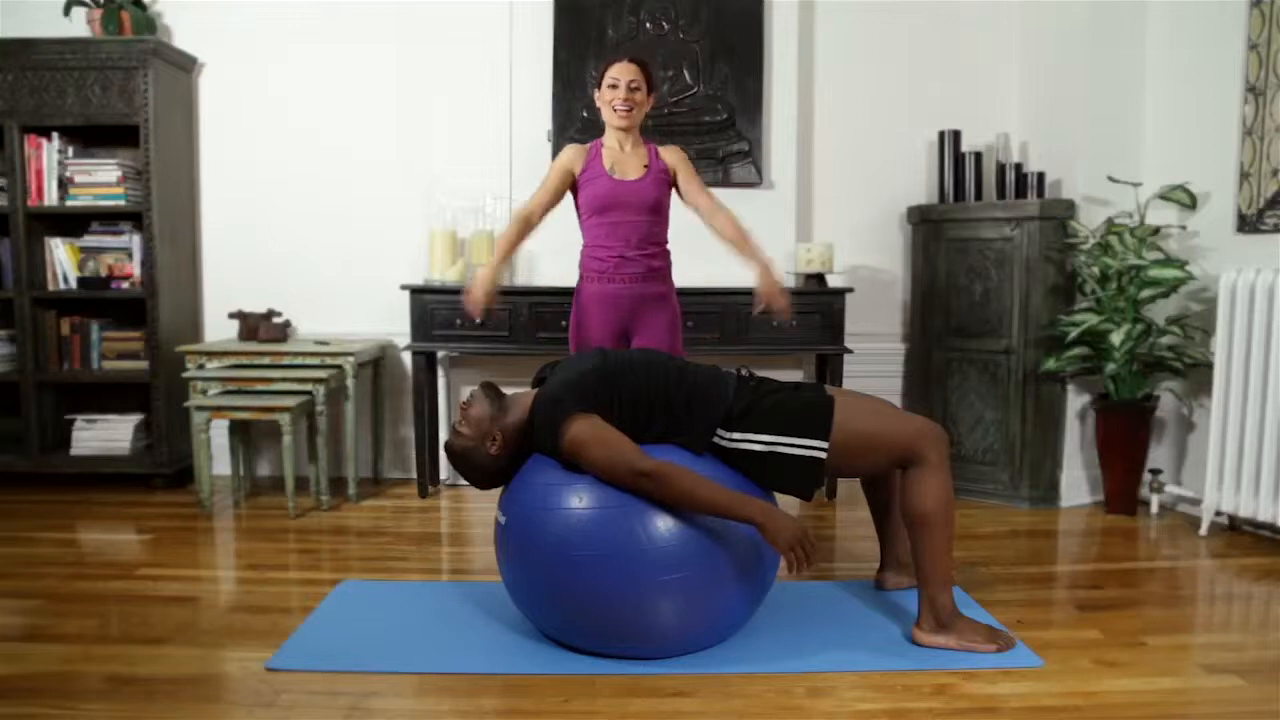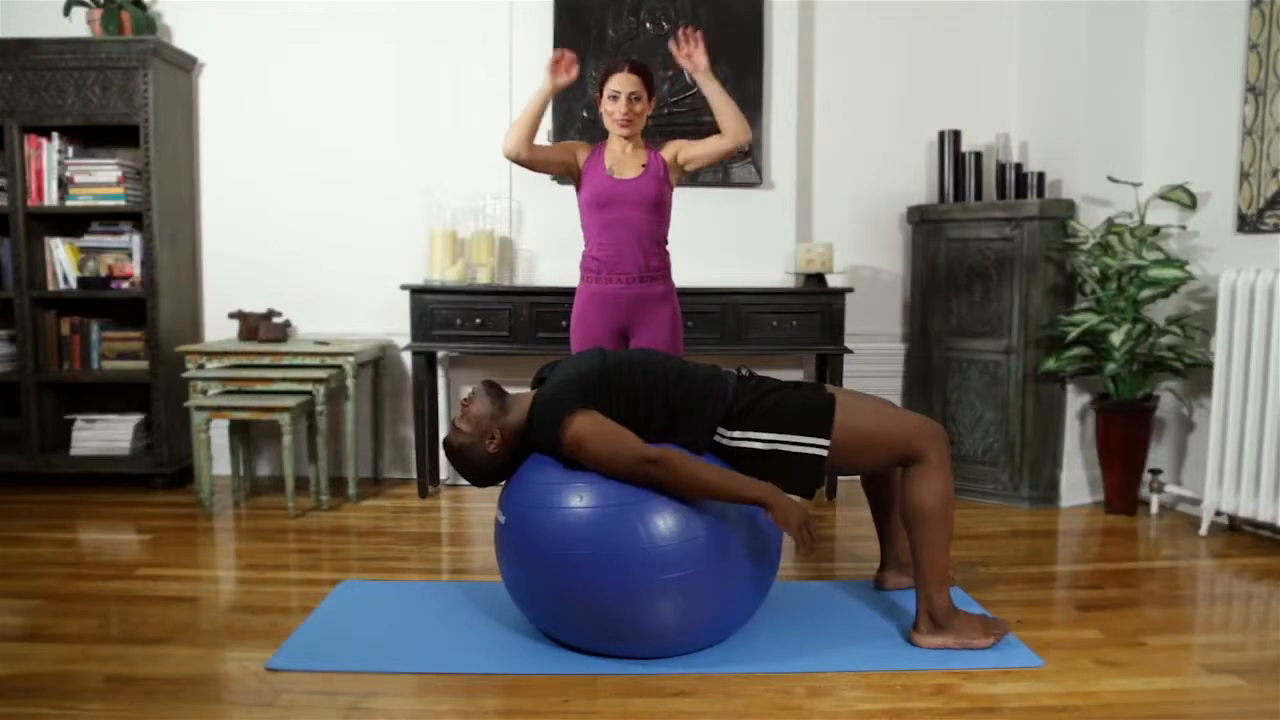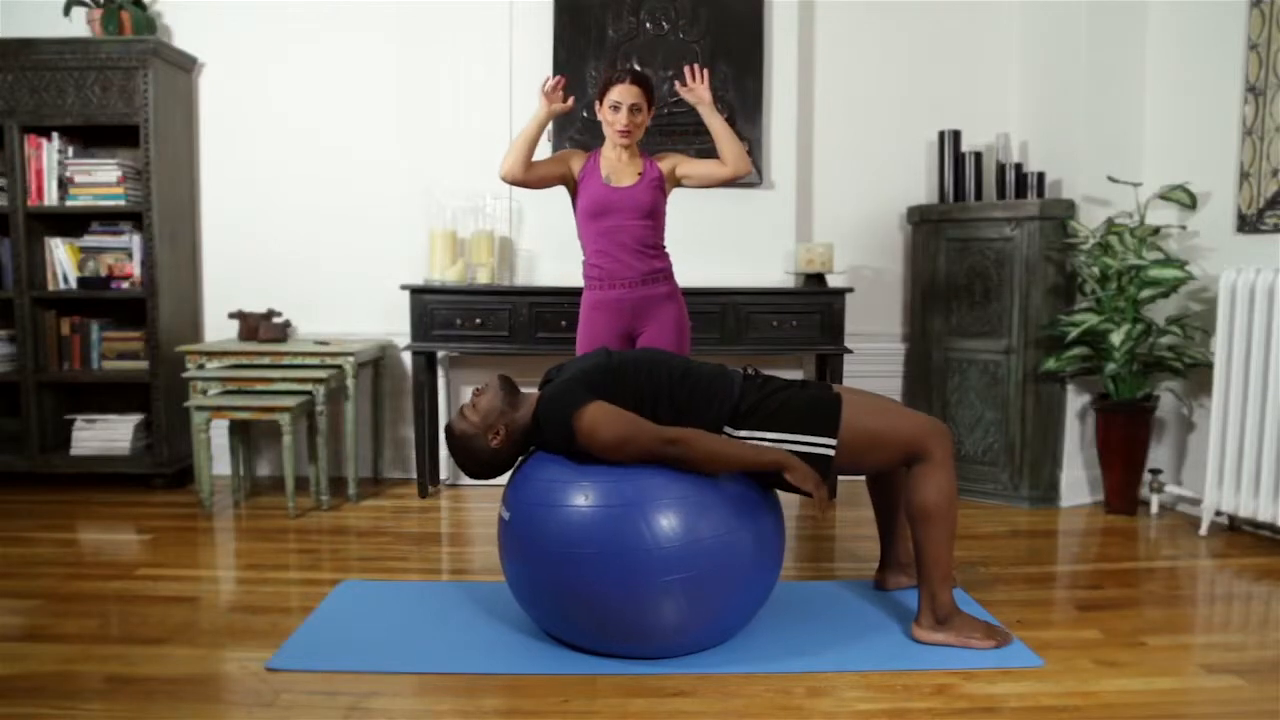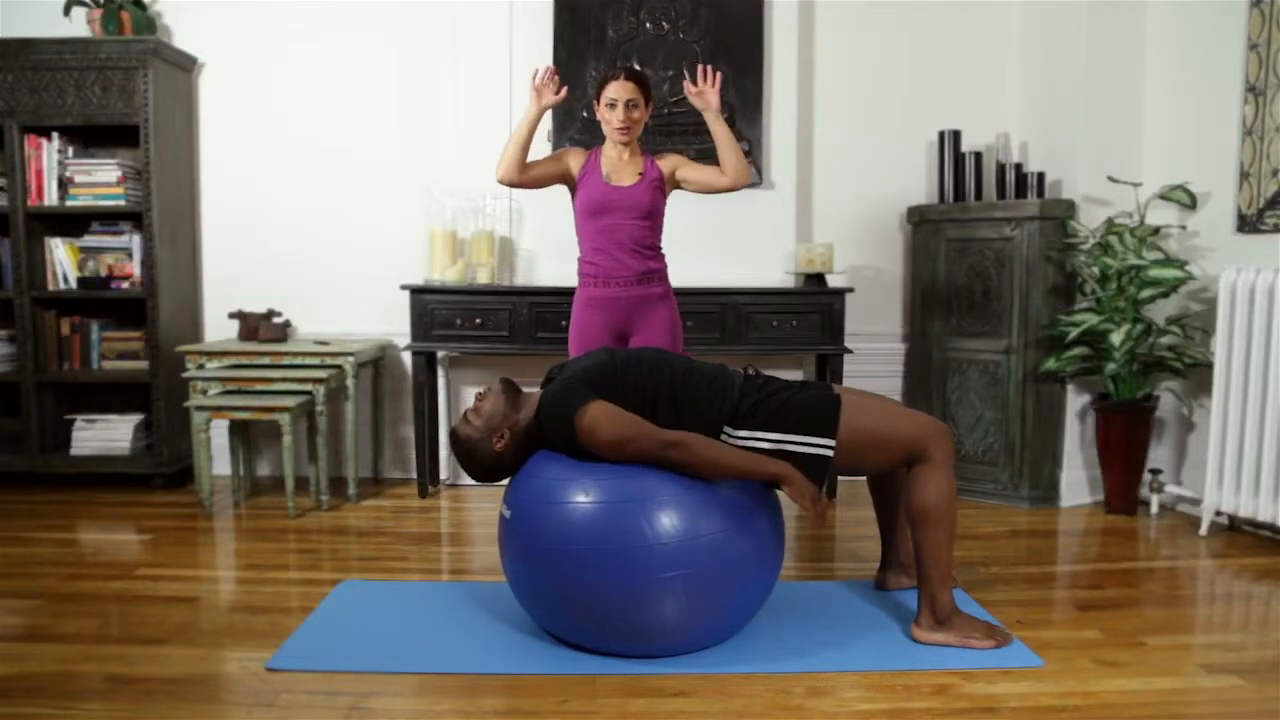
dt=0.5s
person 1, frame 1
left shoulder: (547, 387)
right shoulder: (556, 425)
right elbow: (648, 472)
right wrist: (763, 514)
left hip: (734, 392)
right hip: (740, 422)
left knee: (889, 429)
right knee: (926, 441)
left ankle: (897, 564)
right ankle: (939, 617)
person 1, frame 2
left shoulder: (547, 385)
right shoulder: (556, 424)
right elbow: (654, 462)
right wrist: (769, 497)
left hip: (734, 391)
right hip: (739, 422)
left knee: (889, 431)
right knee: (925, 440)
left ankle: (898, 564)
right ankle: (937, 617)
person 1, frame 3
left shoulder: (554, 390)
right shoulder: (564, 419)
right elbow: (671, 442)
right wrist: (780, 459)
left hip: (740, 392)
right hip: (748, 420)
left knee: (893, 430)
right knee: (930, 440)
left ankle: (898, 564)
right ankle: (938, 614)
person 1, frame 4
left shoulder: (557, 388)
right shoulder: (564, 417)
right elbow: (670, 445)
right wrist: (782, 472)
left hip: (743, 392)
right hip: (748, 420)
left knee: (897, 430)
right knee: (932, 440)
left ankle: (899, 564)
right ankle: (938, 615)
person 2, frame 1
left shoulder: (669, 159)
right shoulder: (576, 158)
left elbow: (715, 213)
right elbow: (530, 214)
left wrist: (761, 265)
right wrist: (491, 268)
left hip: (656, 301)
right hip: (596, 301)
person 2, frame 2
left shoulder: (668, 158)
right shoulder: (581, 157)
left elbow: (738, 137)
right elbow: (516, 150)
left wrist: (702, 76)
right wrist: (550, 86)
left hip: (655, 301)
right hip: (596, 301)
person 2, frame 3
left shoulder: (664, 167)
right shoulder: (576, 165)
left elbow: (737, 166)
right elbow: (512, 172)
left wrist: (705, 108)
right wrist: (545, 113)
left hip: (660, 304)
right hip: (601, 306)
person 2, frame 4
left shoulder: (665, 167)
right shoulder: (577, 162)
left elbow: (736, 178)
right elbow: (509, 175)
left wrist: (711, 114)
right wrist: (537, 110)
left hip: (653, 303)
right hip: (595, 304)
